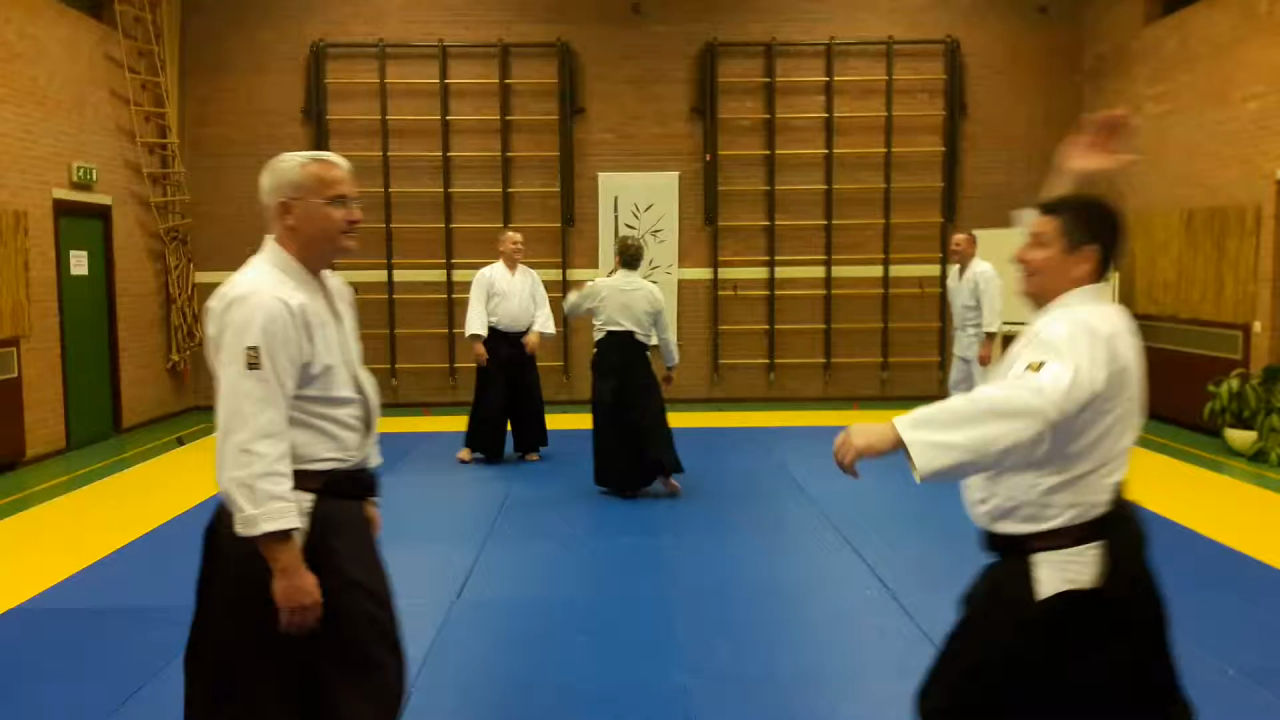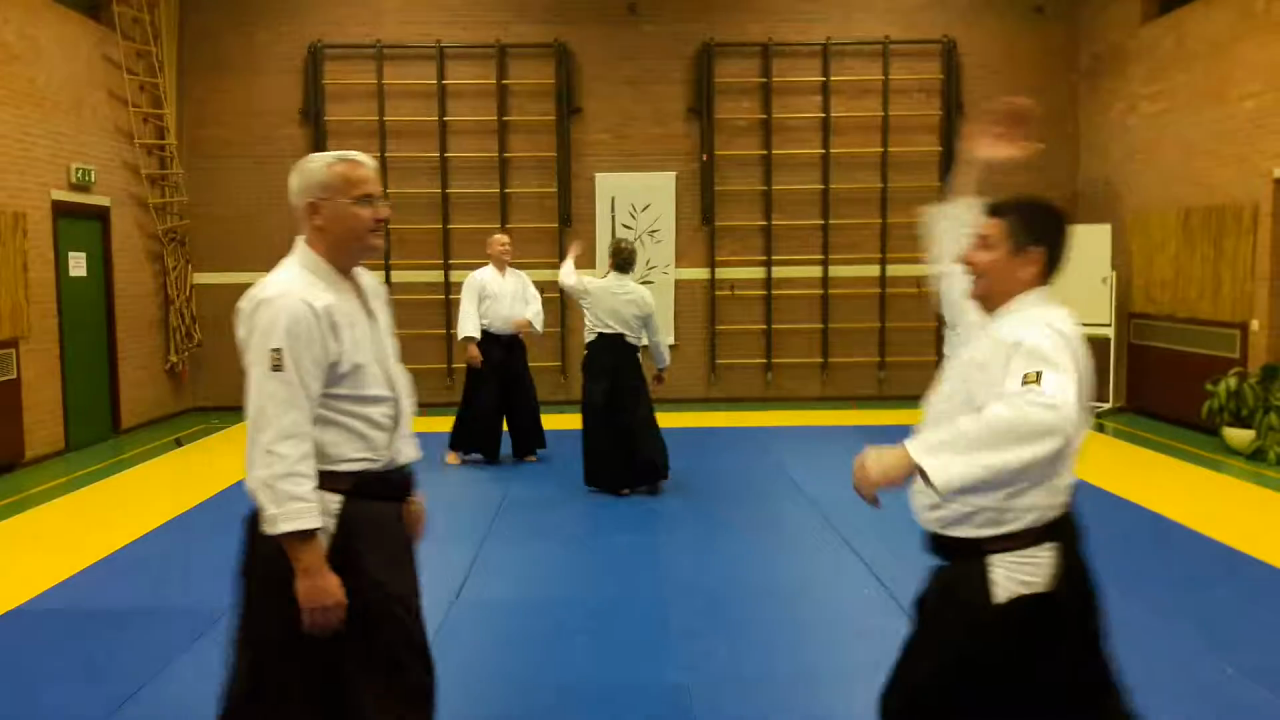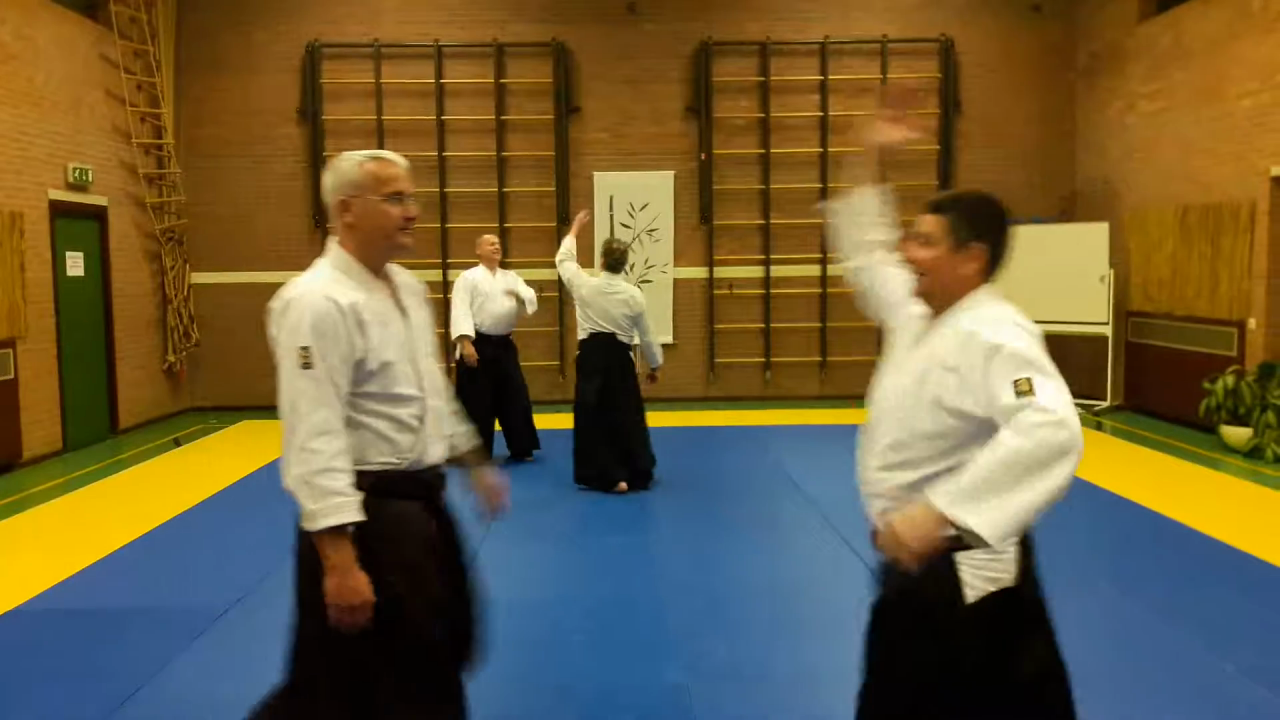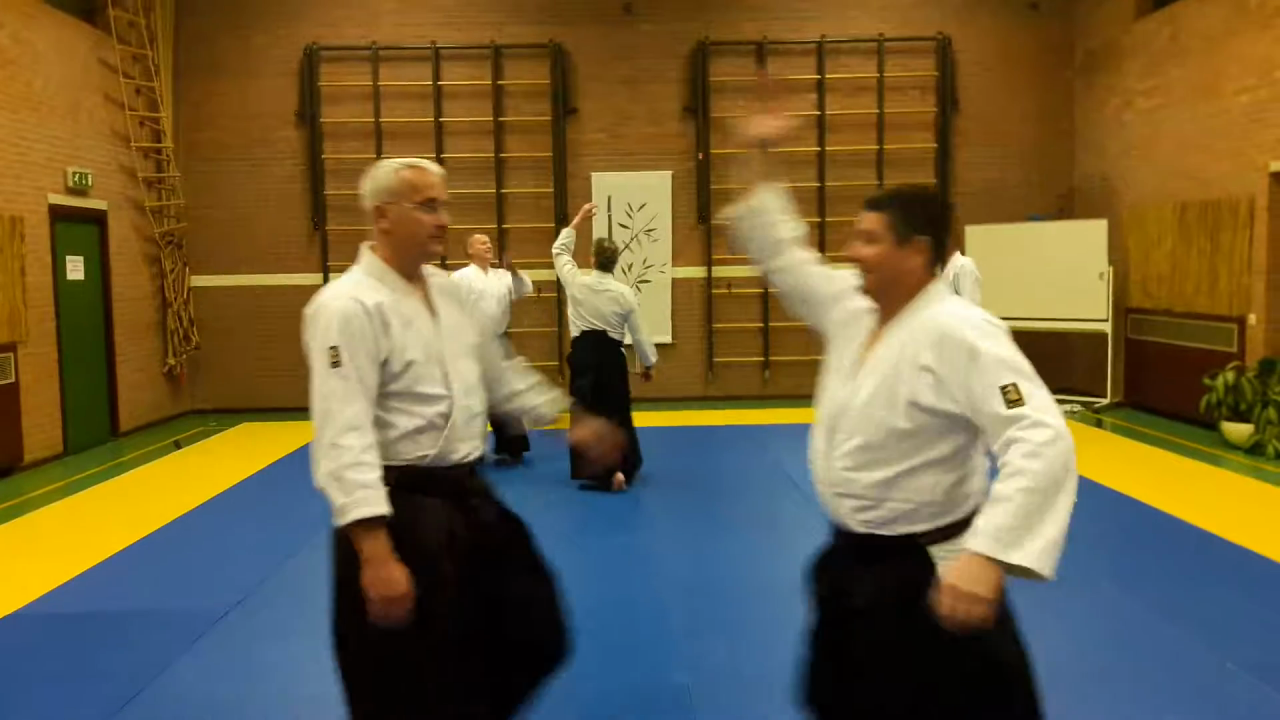
dt=0.1s
person 1, frame 1
left shoulder: (1084, 332)
right shoulder: (1082, 317)
left elbow: (1023, 407)
right elbow: (1046, 243)
left wrist: (895, 432)
right wrist: (1065, 179)
left hip: (1056, 575)
right hip: (1081, 565)
person 1, frame 2
left shoulder: (1036, 335)
right shoulder: (1000, 321)
left elbow: (1042, 421)
right elbow: (949, 264)
left wrist: (911, 457)
right wrist: (969, 171)
left hip: (1004, 578)
right hip: (1002, 569)
person 1, frame 3
left shoulder: (993, 336)
right shoulder: (916, 314)
left elbow: (1048, 436)
right elbow: (864, 253)
left wrist: (942, 510)
right wrist: (871, 162)
left hip: (963, 579)
right hip: (920, 568)
person 1, frame 4
left shoulder: (961, 333)
right shoulder: (851, 309)
left elbow: (1042, 443)
right elbow: (782, 253)
left wrist: (989, 556)
right wrist: (759, 160)
left hip: (929, 572)
right hip: (859, 562)
person 2, frame 1
left shoulder: (331, 289)
right shoulder: (259, 303)
right elbow: (253, 446)
left wrist: (361, 494)
right wrist: (285, 564)
left hip: (334, 509)
right hip: (295, 523)
person 2, frame 2
left shoulder: (367, 288)
right shoulder: (287, 305)
right elbow: (278, 446)
left wrist: (404, 489)
right wrist: (309, 564)
left hip: (370, 510)
right hip: (326, 523)
person 2, frame 3
left shoulder: (404, 286)
right shoulder: (322, 303)
right elbow: (312, 440)
left wrist: (473, 458)
right wrist: (340, 560)
left hip: (417, 502)
right hip: (363, 517)
left knee: (435, 653)
person 2, frame 4
left shoulder: (447, 292)
right shoulder: (345, 307)
left elbow: (499, 375)
right elbow: (341, 441)
left wrist: (573, 423)
right wrist: (374, 553)
left hip: (462, 493)
right hip: (400, 513)
left knee: (533, 631)
person 3, frame 1
left shoulder: (599, 287)
right shoulder: (652, 292)
left elbow: (570, 308)
right elbow: (664, 334)
left wrist: (578, 296)
right wrist: (670, 366)
left hip: (607, 355)
right hip: (637, 357)
left knee: (610, 419)
right knee: (649, 414)
left ankle: (621, 480)
right ankle: (664, 470)
person 3, frame 2
left shoulder: (590, 287)
right shoulder: (643, 295)
left elbow: (565, 279)
right elbow: (654, 336)
left wrist: (570, 257)
right wrist: (661, 367)
left hip: (598, 358)
right hip: (627, 359)
left knee: (600, 420)
right knee: (638, 415)
left ankle: (613, 480)
right ankle: (652, 473)
person 3, frame 3
left shoulder: (584, 285)
right shoulder: (634, 295)
left elbow: (563, 259)
right elbow: (646, 336)
left wrist: (575, 229)
right wrist: (654, 366)
left hip: (591, 356)
right hip: (620, 359)
left knee: (592, 418)
right knee: (629, 416)
left ankle: (606, 477)
right ankle: (636, 473)
person 3, frame 4
left shoulder: (576, 283)
right shoulder: (625, 293)
left elbow: (560, 251)
right elbow: (637, 333)
left wrist: (578, 221)
right wrist: (648, 364)
left hip: (583, 354)
right hip: (612, 355)
left knee: (587, 414)
right knee: (617, 411)
left ankle: (602, 472)
right ankle: (621, 467)
person 4, frame 1
left shoulder: (531, 276)
right shoulder: (486, 275)
left elbow: (542, 306)
right elbow: (476, 309)
left wrist: (536, 333)
right wrist: (477, 341)
left hip: (522, 342)
right hip: (495, 342)
left knee: (528, 397)
right knee: (489, 398)
left ankle: (528, 446)
right ankle: (472, 445)
person 4, frame 2
left shoulder: (521, 278)
right shoulder: (477, 278)
left elbow: (535, 304)
right elbow: (468, 312)
left wrist: (527, 321)
right wrist: (471, 344)
left hip: (513, 345)
right hip: (487, 345)
left knee: (523, 398)
right knee: (480, 400)
left ankle: (525, 448)
right ankle: (457, 448)
person 4, frame 3
left shoulder: (510, 277)
right shoulder: (468, 278)
left elbow: (530, 300)
right elbow: (460, 312)
left wrist: (520, 296)
right wrist: (465, 342)
left hip: (504, 344)
right hip: (477, 345)
left knee: (516, 398)
right knee: (470, 400)
left ankle: (520, 448)
person 4, frame 4
left shoulder: (502, 275)
right shoulder: (460, 276)
left elbow: (524, 289)
left wrist: (514, 272)
left hip: (496, 343)
left ankle: (509, 449)
